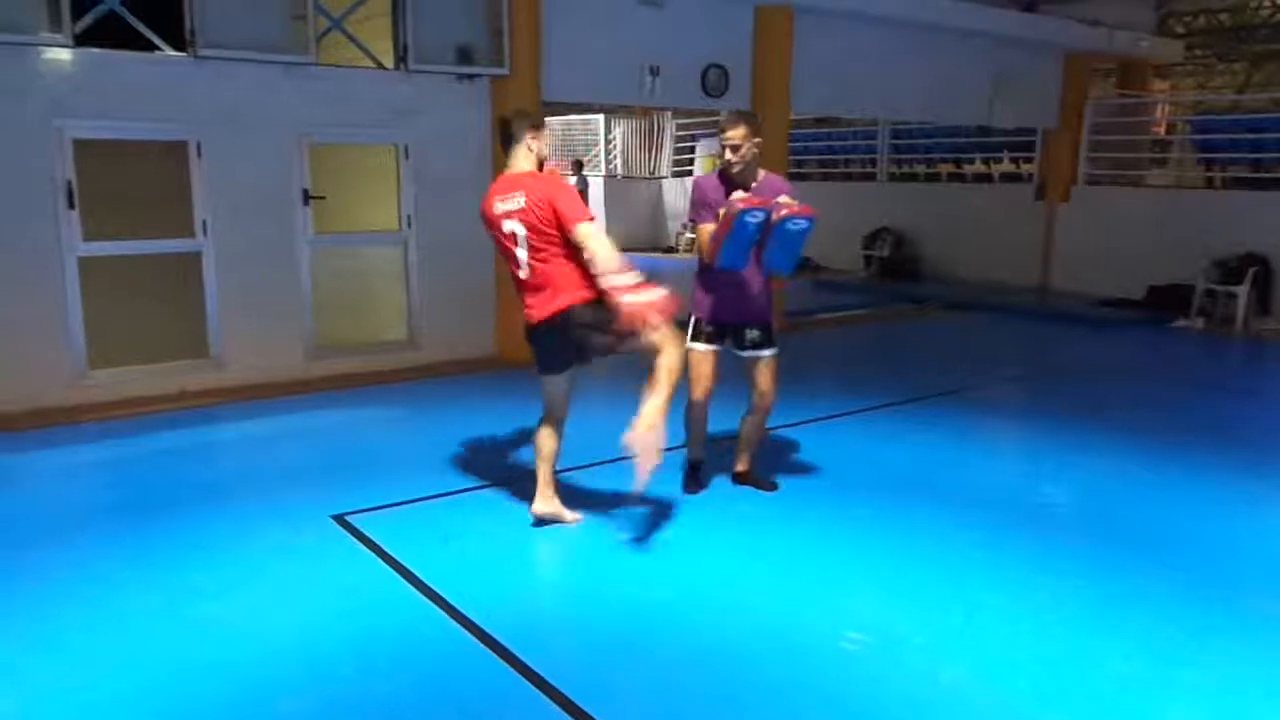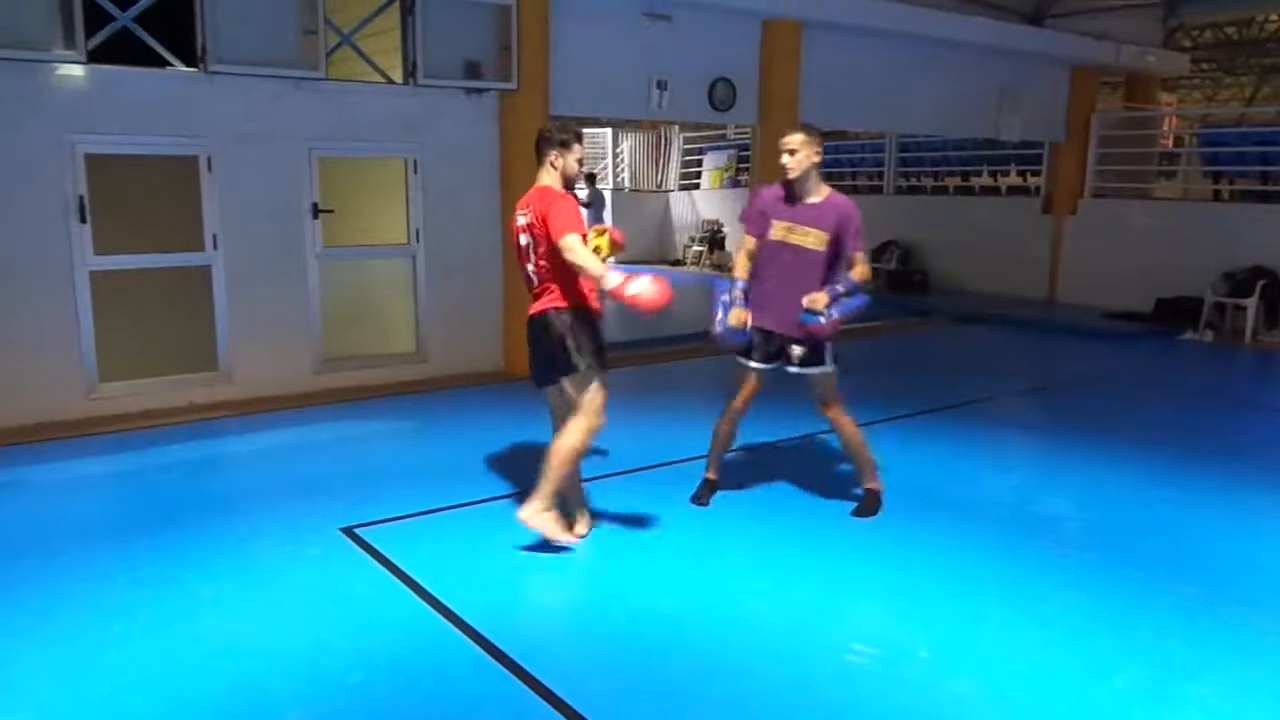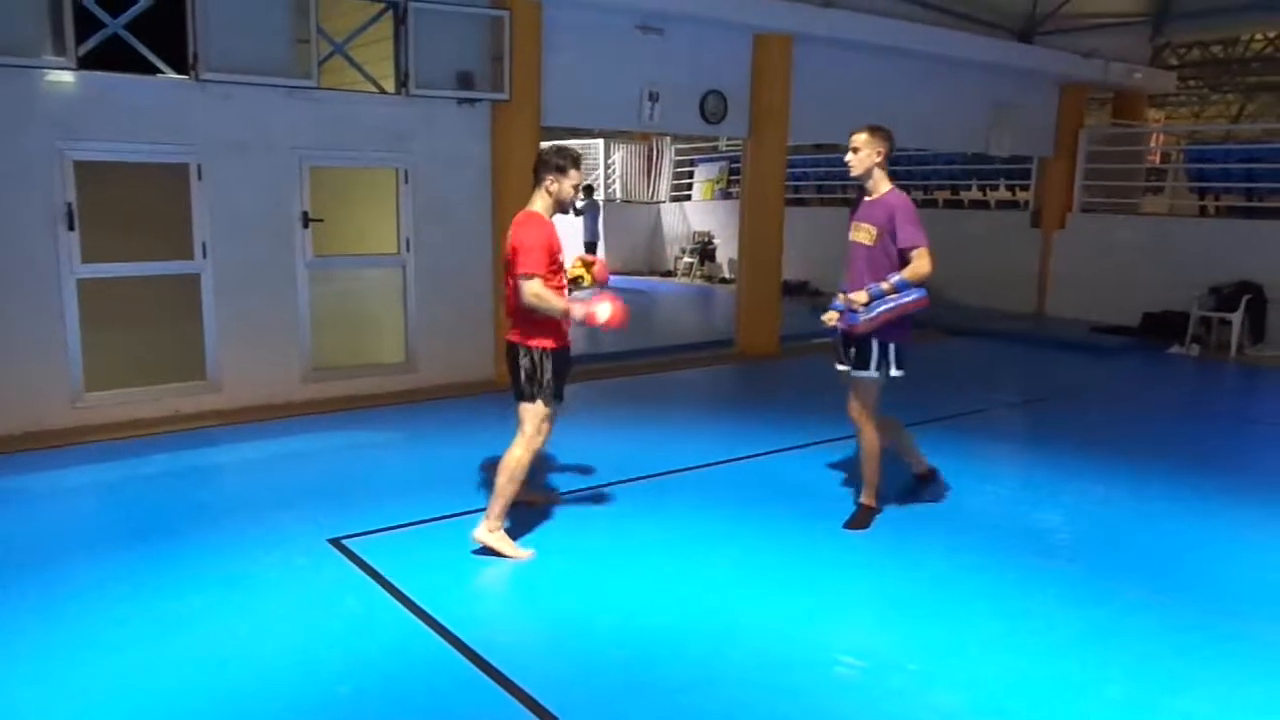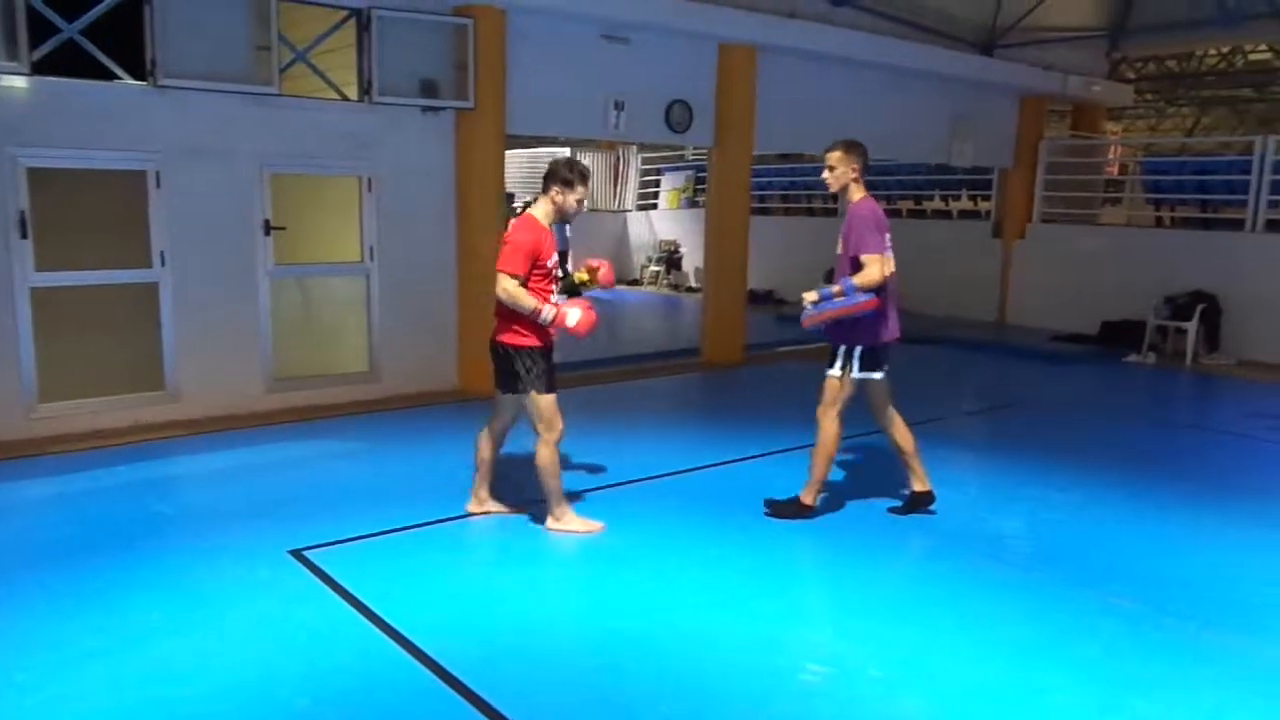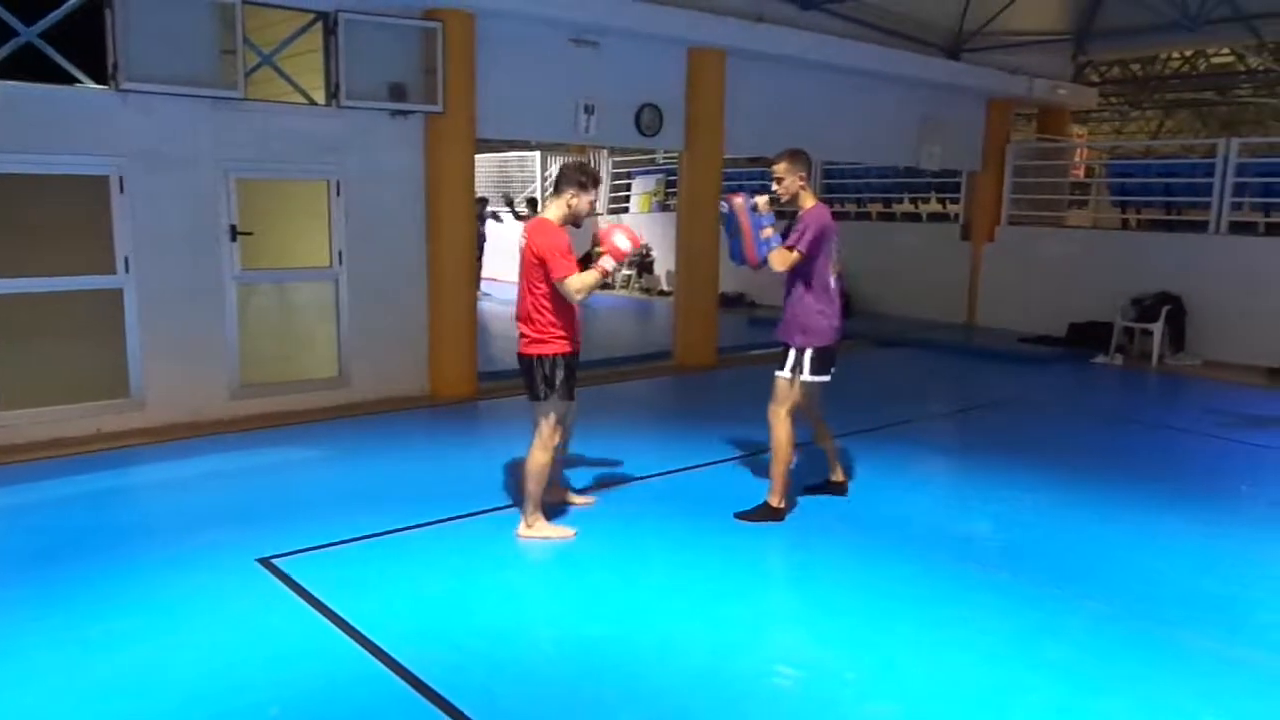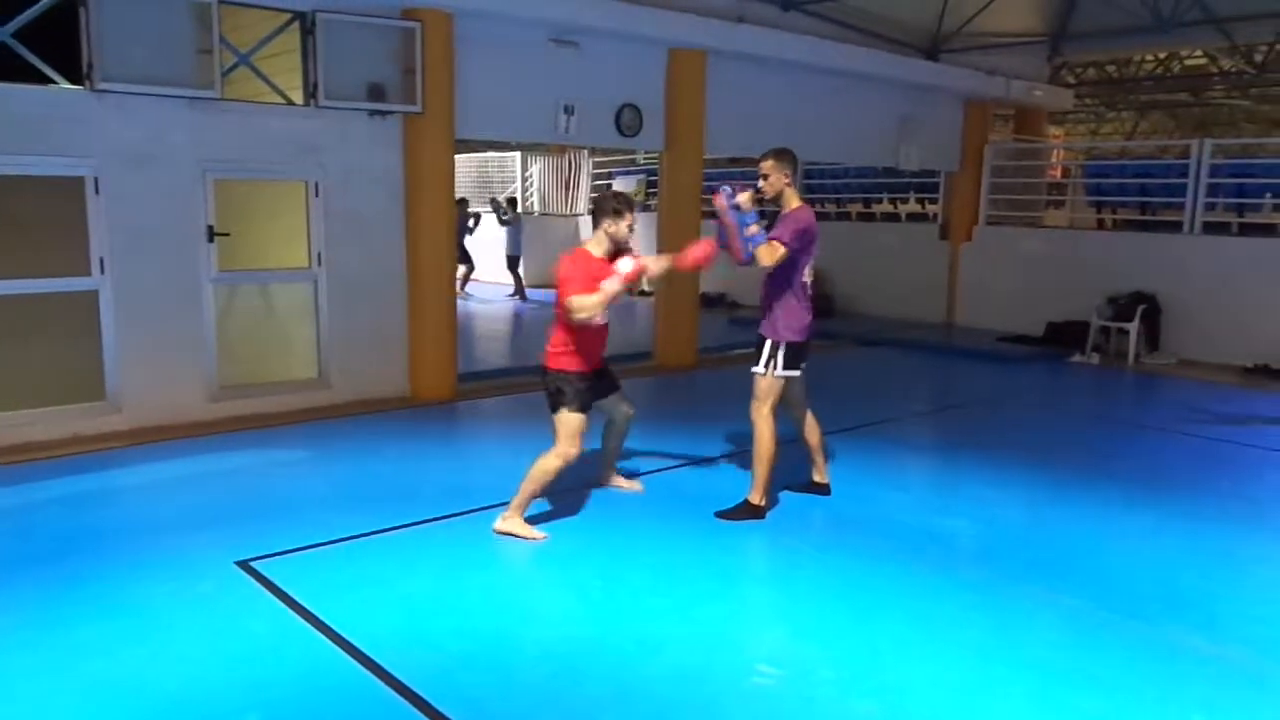
dt=0.5s
person 1, frame 1
left shoulder: (491, 201)
right shoulder: (551, 187)
right elbow: (591, 241)
right wrist: (628, 286)
left hip: (539, 321)
right hip: (579, 307)
left knee: (553, 412)
right knee: (668, 344)
left ankle: (545, 497)
right ankle: (648, 424)
person 1, frame 2
left shoulder: (525, 207)
right shoulder: (557, 201)
right elbow: (574, 252)
left wrist: (597, 249)
right wrist: (618, 280)
left hip: (542, 319)
right hip: (569, 318)
left knee: (570, 417)
right knee: (589, 416)
left ankle: (577, 516)
right ankle: (541, 506)
person 1, frame 3
left shoulder: (531, 223)
right shoulder: (537, 230)
right elbow: (532, 295)
left wrist: (571, 277)
right wrist: (580, 311)
left hip: (538, 344)
right hip: (538, 346)
left knee: (541, 421)
right knee: (531, 436)
left ankle: (515, 488)
right ankle: (492, 525)
person 1, frame 4
left shoulder: (539, 229)
right shoulder: (525, 232)
right elbow: (505, 291)
right wrist: (552, 314)
left hip: (518, 342)
right hip: (523, 344)
left knee: (500, 421)
right knee: (550, 428)
left ankle: (480, 496)
right ankle: (559, 513)
person 1, frame 5
left shoulder: (540, 227)
right shoulder: (550, 236)
right elbow: (575, 290)
left wrist: (594, 257)
right wrist: (610, 260)
left hip: (551, 345)
right hip: (549, 349)
left knee: (564, 421)
right knee: (548, 435)
left ankle: (556, 488)
right ankle: (531, 520)
person 1, frame 6
left shoulder: (609, 261)
right shoulder: (579, 265)
left elbow: (646, 269)
right elbow: (583, 312)
right wrist: (617, 282)
left hip: (591, 364)
right hip: (568, 369)
left knee: (623, 413)
right knee: (567, 450)
left ankle: (608, 474)
right ankle: (510, 516)
person 2, frame 1
left shoulder: (776, 188)
right shoulder: (705, 187)
right elbow: (707, 253)
left hip: (754, 309)
right hip: (710, 307)
left knee: (765, 395)
right knee: (699, 395)
left ankle: (743, 466)
right ankle: (695, 461)
person 2, frame 2
left shoulder: (842, 209)
right shoulder: (768, 198)
left elbow: (859, 270)
right elbow: (746, 254)
left wrist: (831, 294)
right wrist: (736, 305)
left hip: (813, 326)
right hip: (766, 323)
left knee: (833, 412)
right knee: (739, 405)
left ankle: (872, 484)
right ankle: (711, 476)
person 2, frame 3
left shoulder: (898, 205)
right shoulder: (860, 203)
left elbow: (922, 266)
left wrist: (873, 292)
right wrist: (839, 304)
left hip: (880, 328)
left knee: (863, 413)
right knee: (864, 410)
left ankle: (868, 500)
right ankle: (920, 467)
person 2, frame 4
left shoulder: (861, 214)
right shoulder: (869, 211)
left elbow: (875, 274)
left wrist: (824, 295)
right wrist: (834, 295)
left hip: (860, 334)
right hip: (873, 330)
left knee: (828, 412)
right knee: (884, 411)
left ankle: (808, 500)
right ankle: (921, 487)
person 2, frame 5
left shoulder: (814, 219)
right shoulder: (811, 218)
left elbow: (779, 264)
right elbow: (774, 260)
left hip: (808, 333)
right hip: (817, 331)
left knee: (779, 412)
right knee: (806, 407)
left ankle: (776, 503)
right ankle: (836, 476)
person 2, frame 6
left shoulder: (800, 219)
right shoulder: (783, 218)
left elbow: (765, 259)
right elbow: (753, 256)
left wrist: (747, 218)
right wrist: (739, 217)
left hip: (783, 329)
right hip: (785, 327)
left knee: (761, 410)
right knee: (797, 405)
left ankle: (756, 501)
right ankle: (820, 477)
